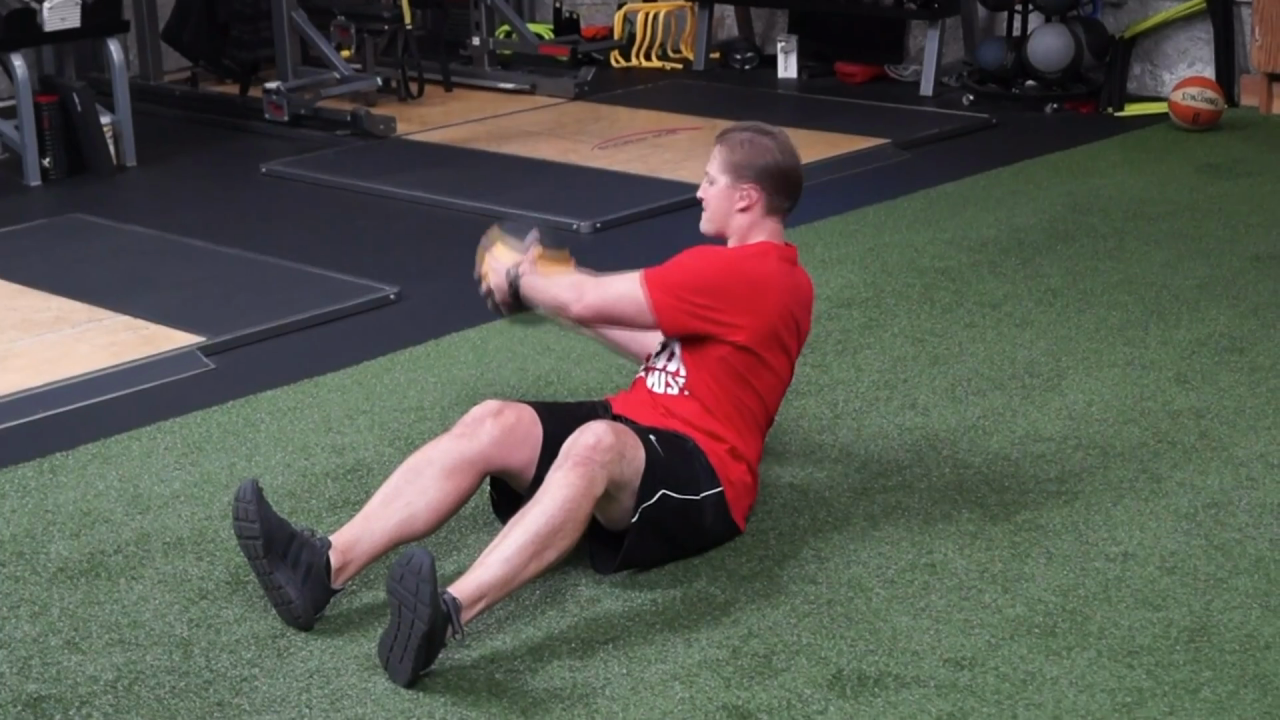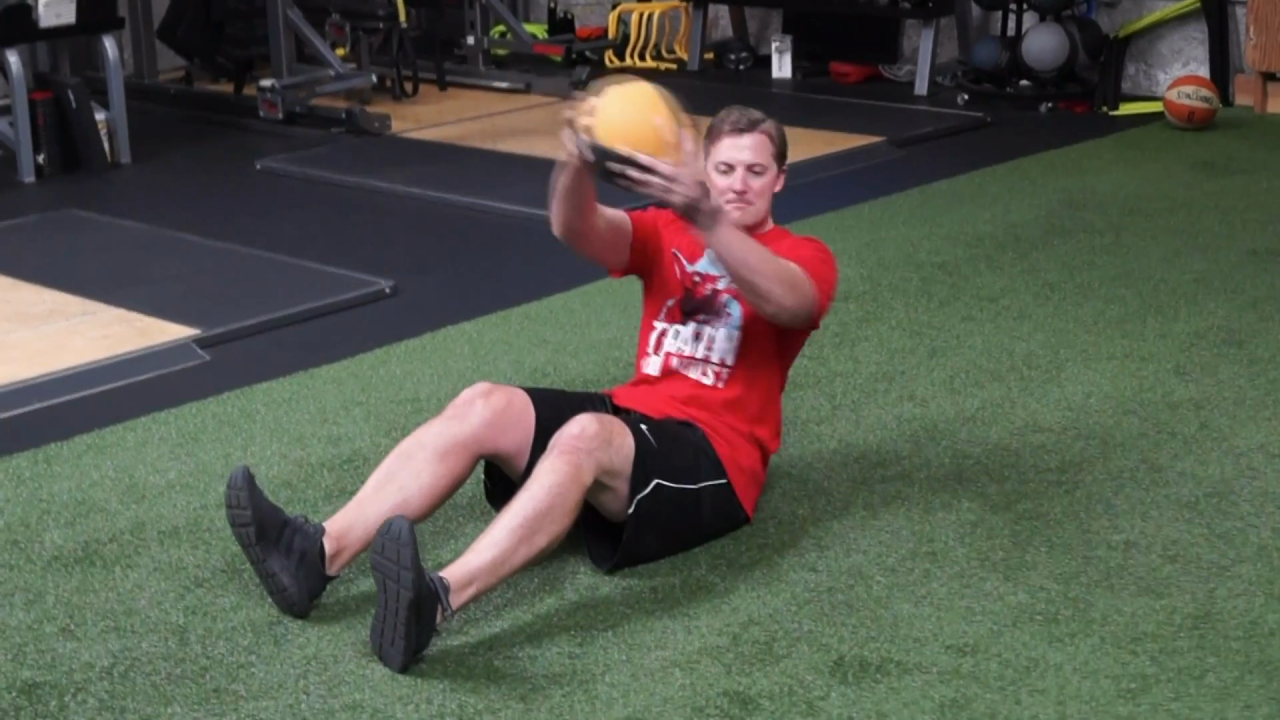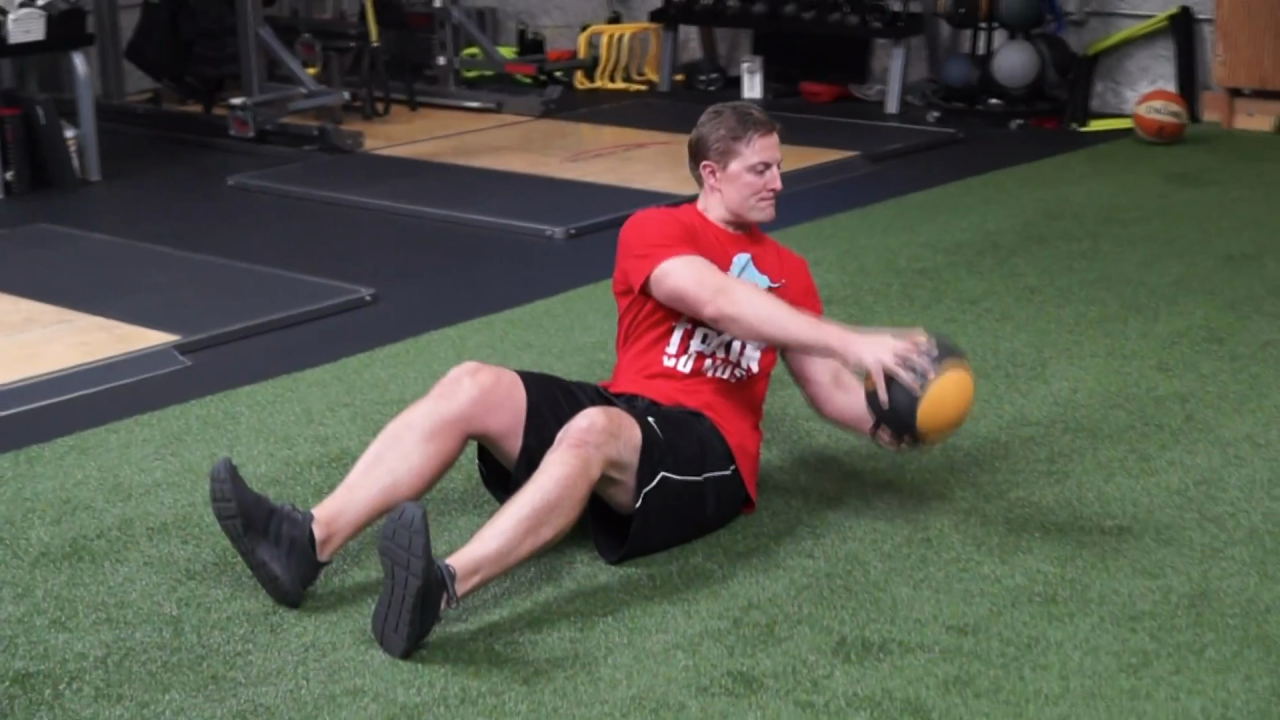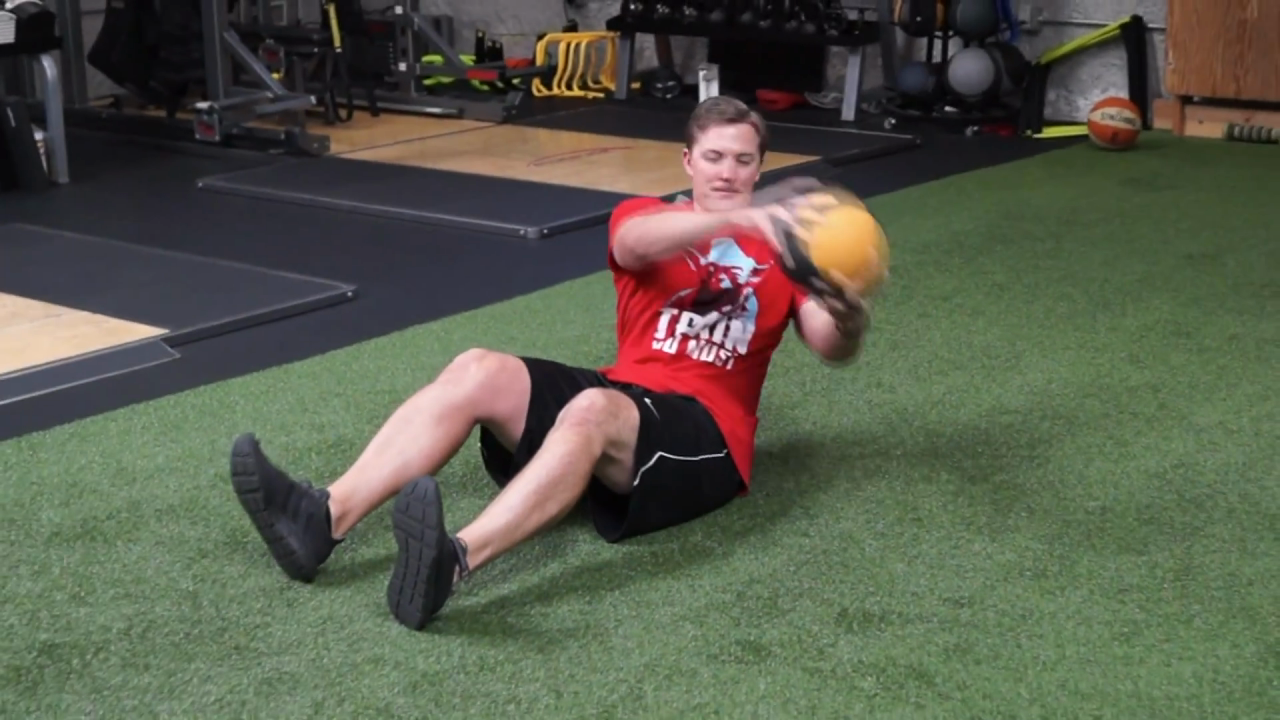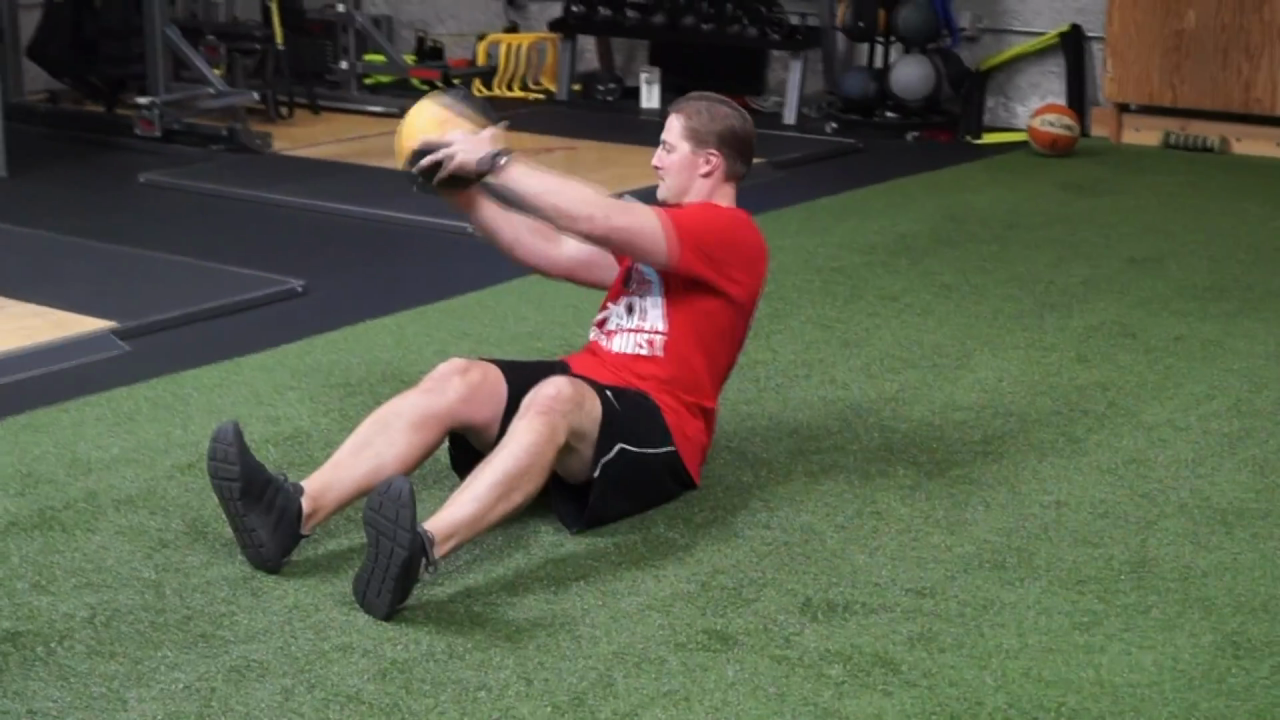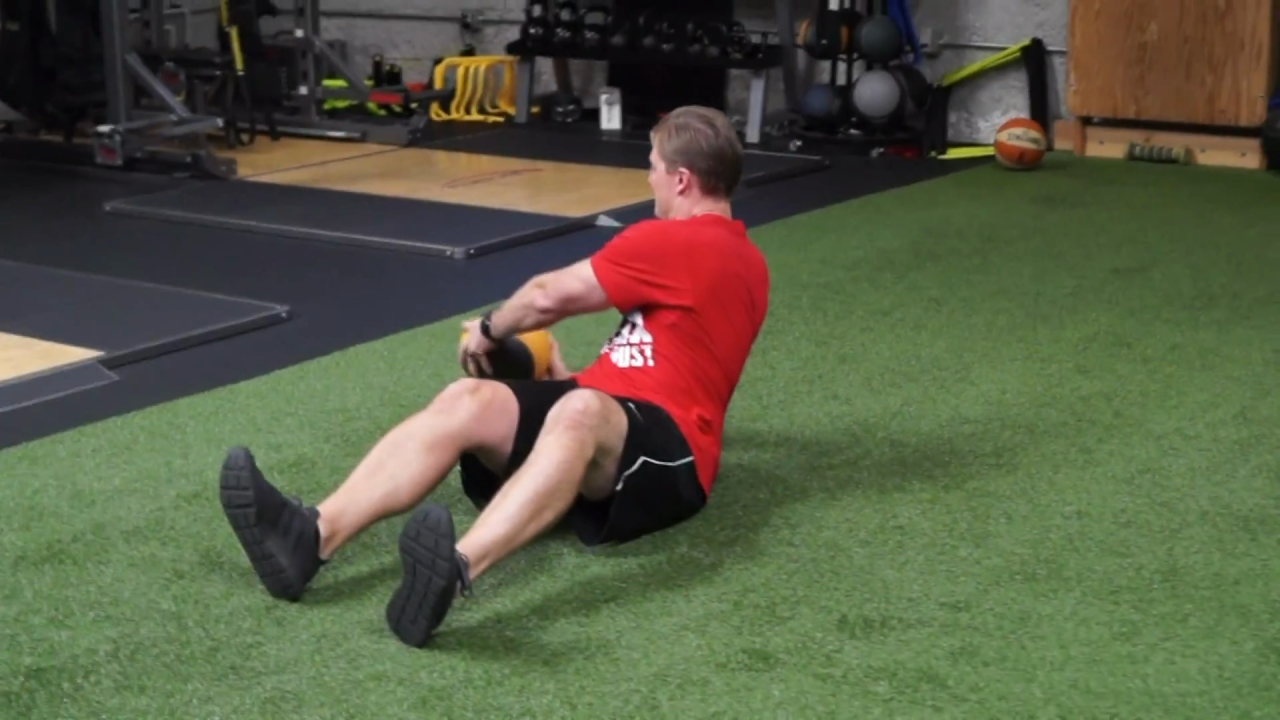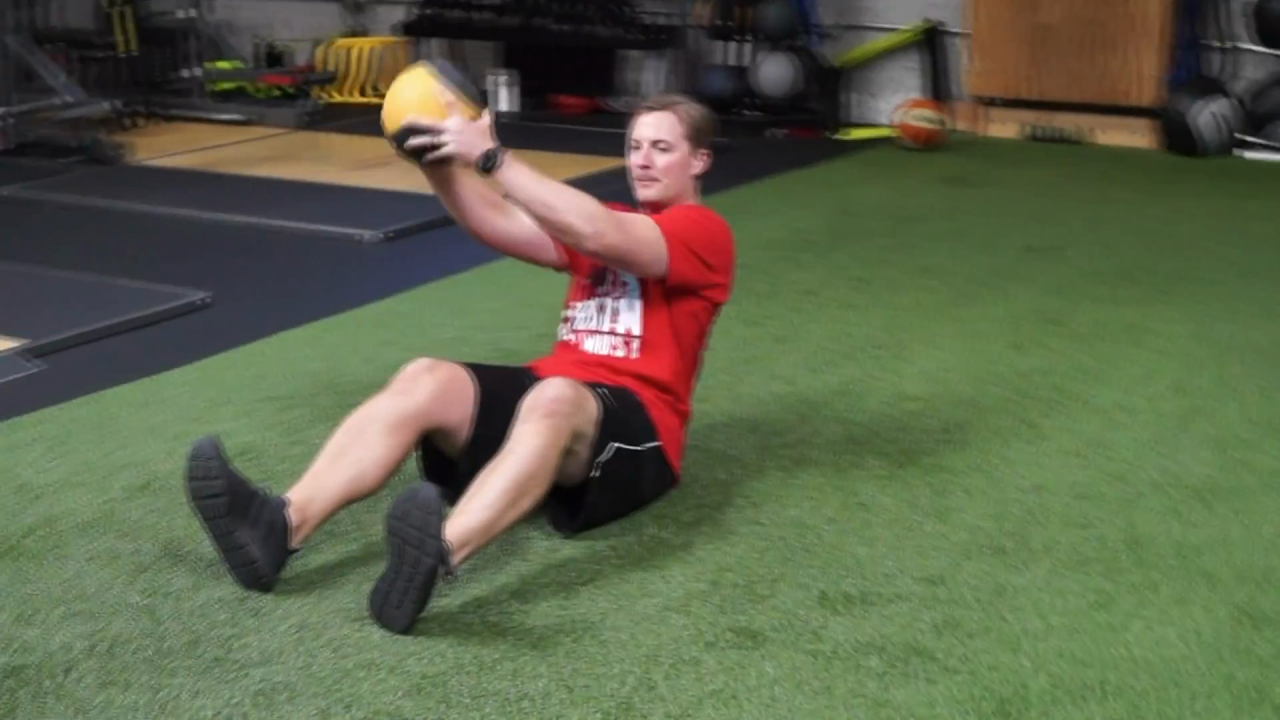
dt=0.7s
person 1, frame 1
left shoulder: (742, 271)
right shoulder: (760, 272)
left elbow: (586, 300)
left wrist: (516, 277)
right wrist: (573, 302)
left hip: (701, 473)
left knee: (595, 443)
right knee: (492, 423)
left ankle: (447, 614)
right ankle: (326, 564)
person 1, frame 2
left shoulder: (805, 258)
right shoulder: (666, 233)
left elbow: (782, 298)
right elbow: (576, 229)
left wrist: (699, 212)
right wrist: (576, 161)
left hip: (714, 459)
right hip: (633, 416)
left knee: (584, 438)
right knee: (485, 406)
left ankle: (436, 599)
right ankle: (320, 552)
person 1, frame 3
left shoulder: (789, 271)
right shoulder: (654, 230)
left elbow: (826, 389)
right elbow: (717, 304)
left wrist: (886, 414)
right wrist: (851, 341)
left hip: (709, 449)
right hip: (620, 408)
left knee: (593, 432)
right knee: (472, 385)
left ankle: (442, 586)
right ankle: (311, 540)
person 1, frame 4
left shoulder: (783, 254)
right shoulder: (649, 217)
left elbow: (831, 347)
right elbow: (639, 241)
left wrist: (848, 308)
right wrist: (741, 217)
left hip: (704, 433)
right hip: (622, 392)
left knee: (592, 412)
right knee: (478, 371)
left ankle: (454, 561)
right ankle: (326, 517)
person 1, frame 5
left shoulder: (726, 234)
right shoulder: (671, 235)
left elbow: (592, 216)
right elbow: (568, 257)
left wrist: (495, 162)
right wrist: (476, 201)
left hip: (657, 430)
left knee: (555, 396)
right knee: (457, 379)
left ankle: (422, 550)
right ankle: (297, 509)
person 1, frame 6
left shoulder: (673, 241)
right shoulder: (738, 259)
left elbow: (550, 295)
left wrist: (488, 330)
right wrist: (566, 377)
left hip: (668, 446)
left knee: (581, 411)
right knee: (467, 400)
left ankle: (458, 570)
right ankle: (313, 535)
person 1, frame 7
left shoulder: (703, 233)
right shoulder: (608, 228)
left elbow: (601, 234)
right elbow: (493, 223)
left wrist: (490, 157)
right wrist: (438, 158)
left hip: (635, 423)
right hip: (551, 388)
left knee: (554, 399)
right knee: (427, 379)
left ankle: (438, 555)
right ankle: (283, 525)
